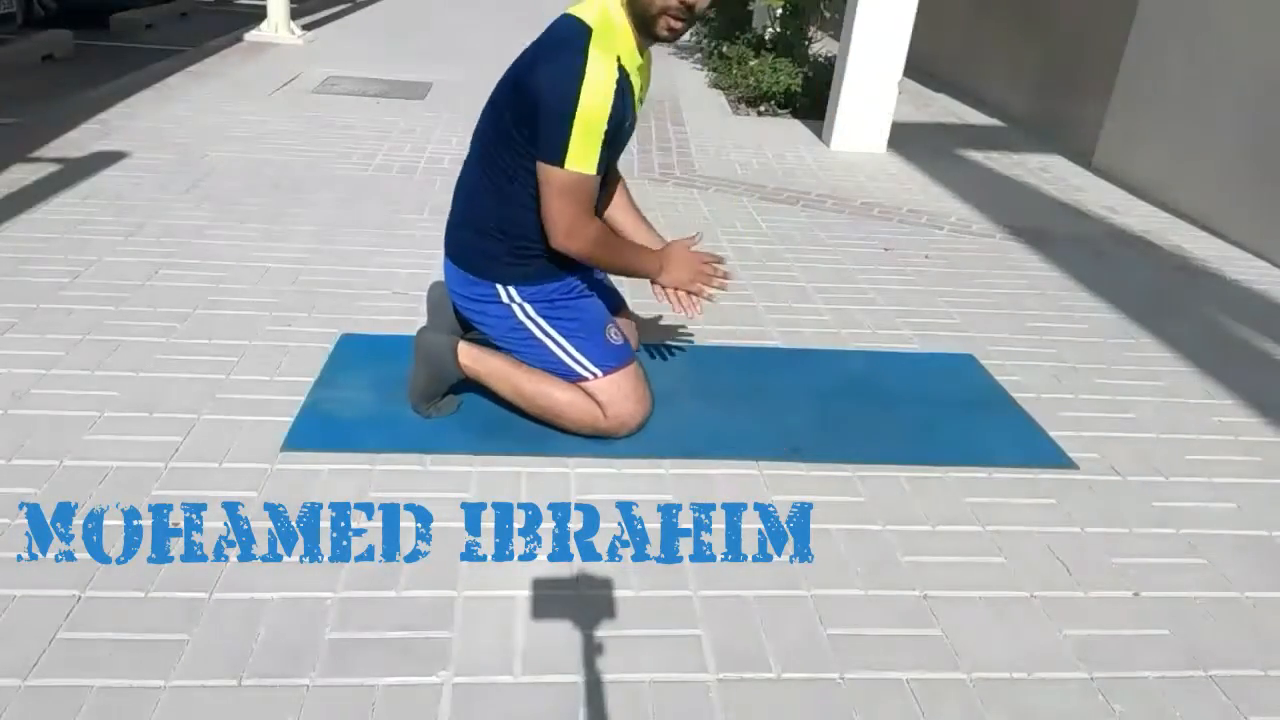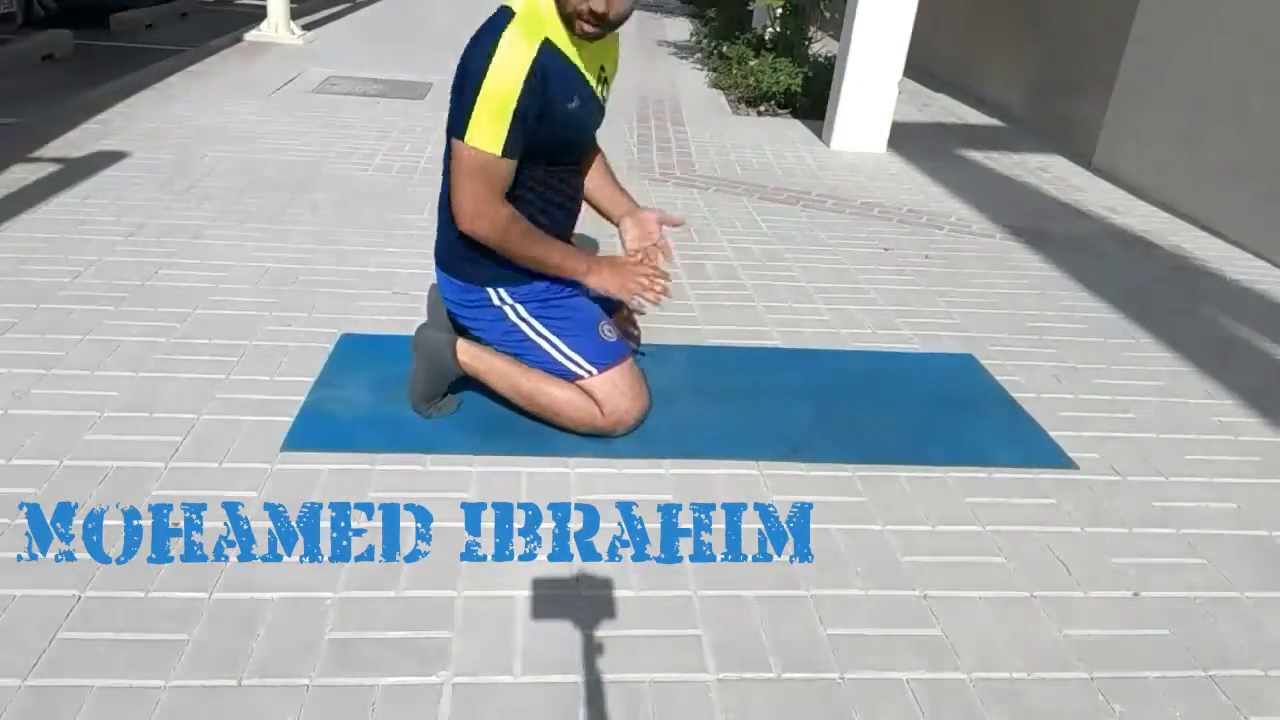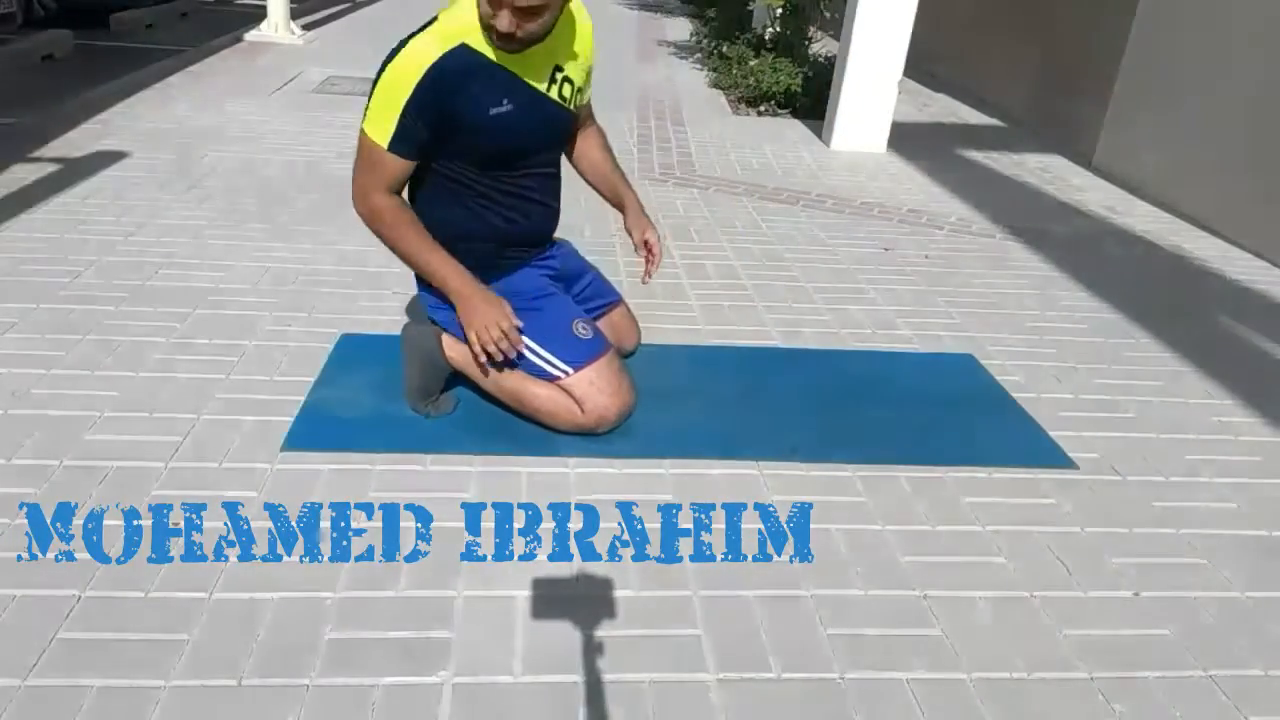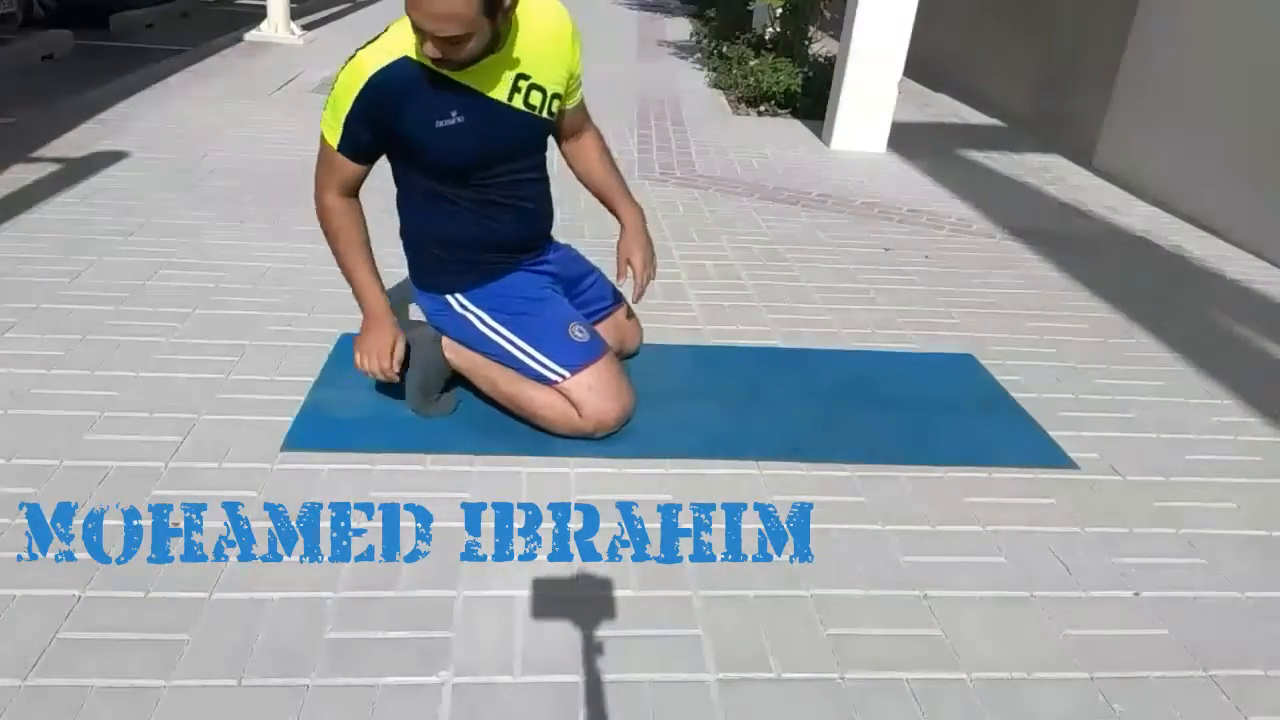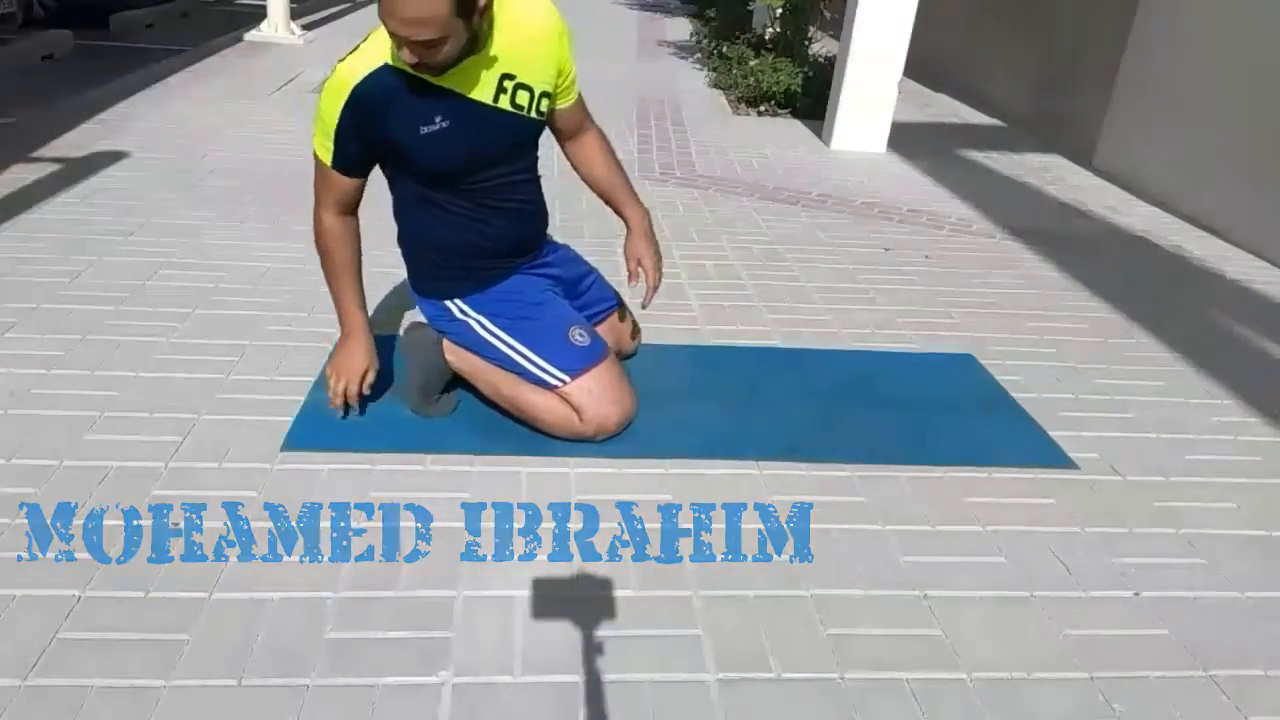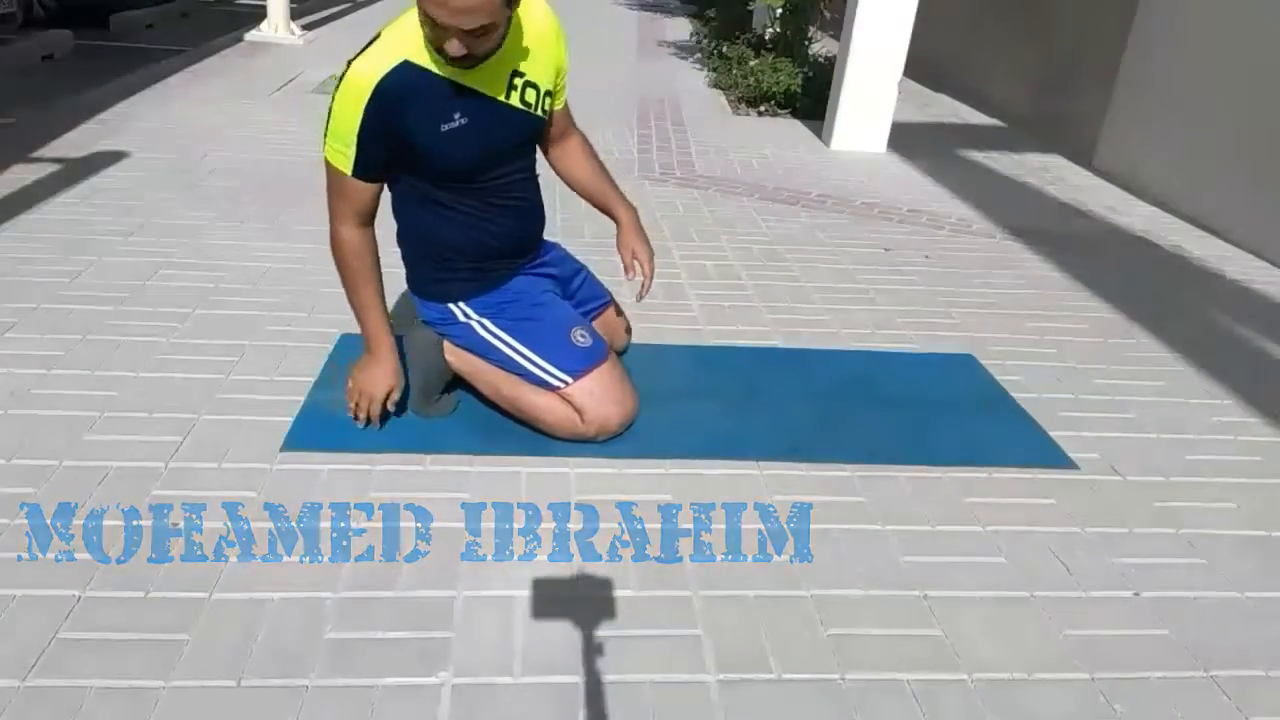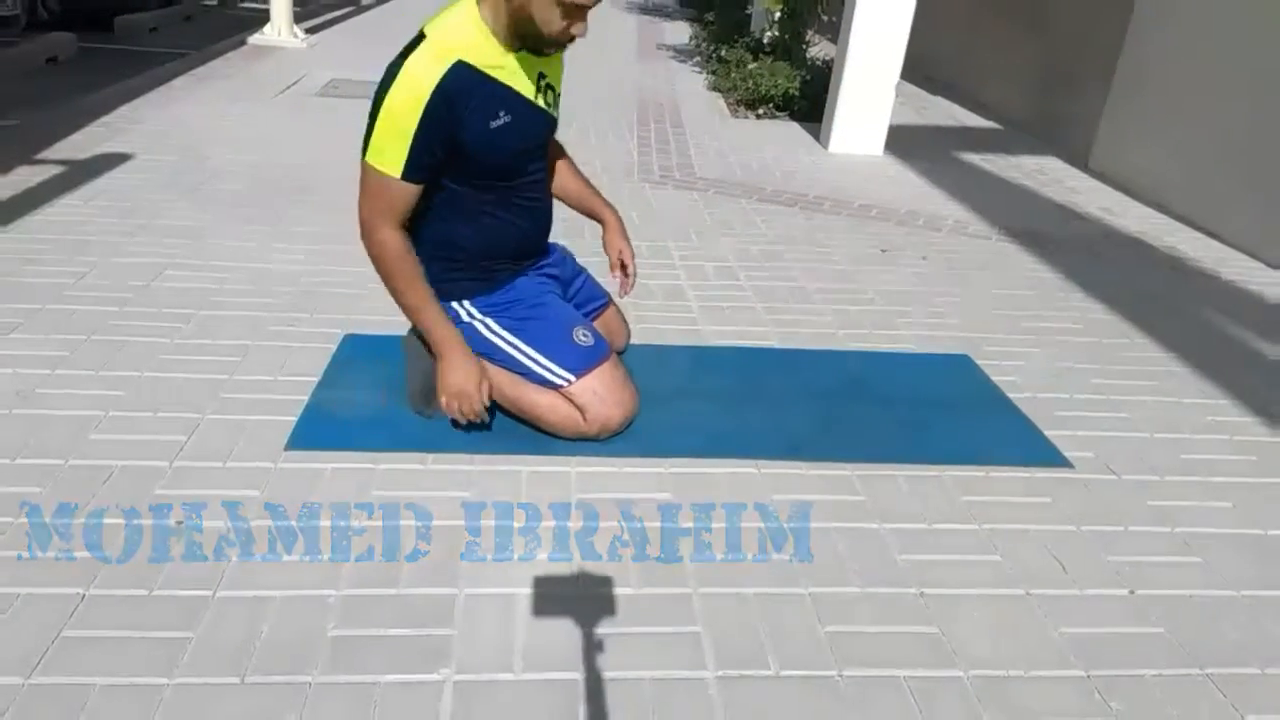
dt=0.2s
person 1, frame 1
left shoulder: (630, 43)
right shoulder: (587, 62)
right elbow: (571, 231)
left wrist: (653, 246)
right wrist: (658, 266)
left hip: (537, 251)
right hip: (505, 271)
left knee: (623, 338)
right knee: (625, 408)
left ankle: (470, 311)
right ankle: (462, 355)
person 1, frame 2
left shoulder: (599, 35)
right shoulder: (515, 54)
right elbow: (475, 212)
left wrist: (627, 217)
right wrist: (588, 269)
left hip: (544, 251)
right hip: (495, 272)
left knee: (623, 337)
right knee: (624, 405)
left ankle: (469, 319)
right ankle: (462, 350)
person 1, frame 3
right shoulder: (428, 64)
right elbow: (374, 195)
left wrist: (632, 208)
right wrist: (466, 295)
left hip: (539, 250)
right hip: (478, 274)
left knee: (622, 335)
right knee: (608, 403)
left ankle: (477, 335)
right ankle: (449, 348)
person 1, frame 4
right shoulder: (376, 78)
left elbow: (577, 134)
right elbow: (335, 194)
left wrist: (631, 218)
right wrist: (378, 315)
left hip: (541, 251)
right hip: (469, 280)
left knee: (624, 336)
right knee: (607, 408)
left ankle: (481, 339)
right ankle: (450, 349)
person 1, frame 5
right shoulder: (361, 86)
left elbow: (578, 133)
right elbow: (335, 213)
left wrist: (636, 218)
right wrist: (356, 333)
left hip: (539, 252)
right hip: (468, 286)
left knee: (622, 337)
right knee: (609, 411)
left ankle: (470, 344)
right ankle: (450, 351)
person 1, frame 6
right shoulder: (375, 83)
right elbow: (351, 224)
left wrist: (624, 214)
right wrist: (381, 348)
left hip: (535, 254)
right hip: (468, 289)
left knee: (614, 334)
right knee: (611, 411)
left ankle: (469, 341)
right ankle: (449, 352)
person 1, frame 7
left shoulder: (540, 43)
right shoulder: (428, 77)
right elbow: (382, 228)
left wrist: (607, 216)
right wrist: (454, 351)
right hip: (476, 287)
left knee: (613, 336)
right knee: (612, 408)
right ankle: (441, 348)
